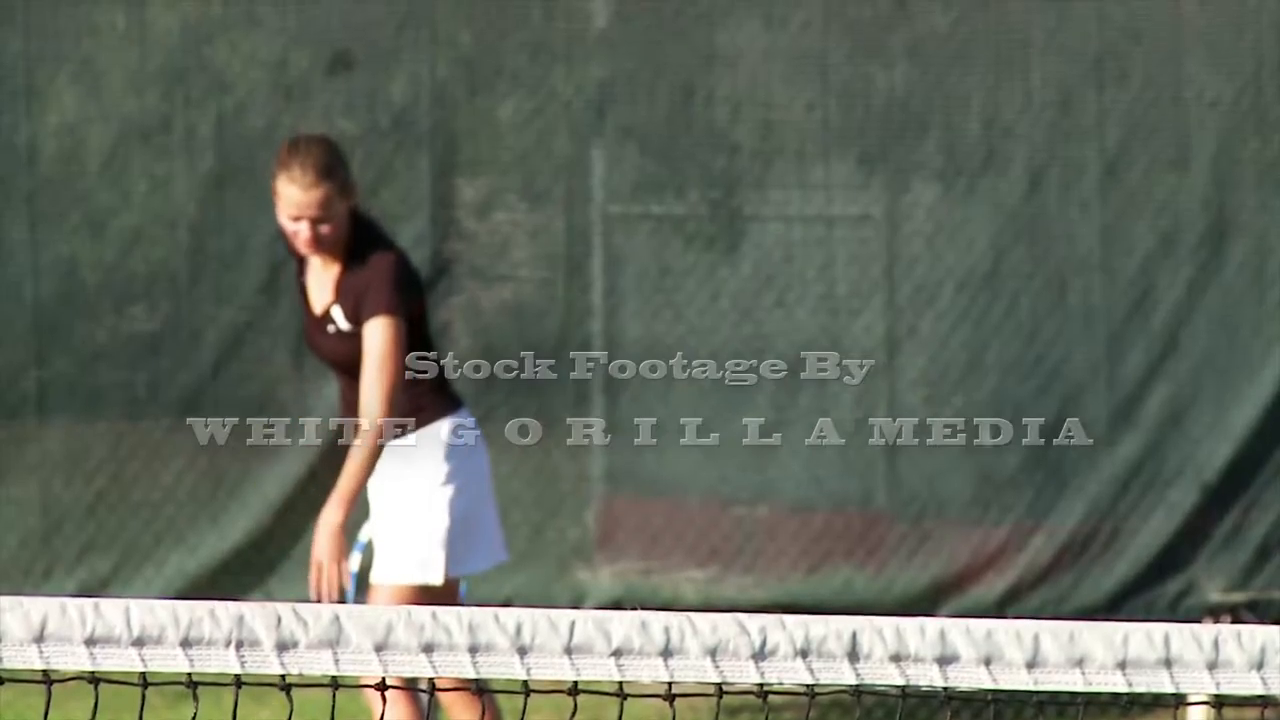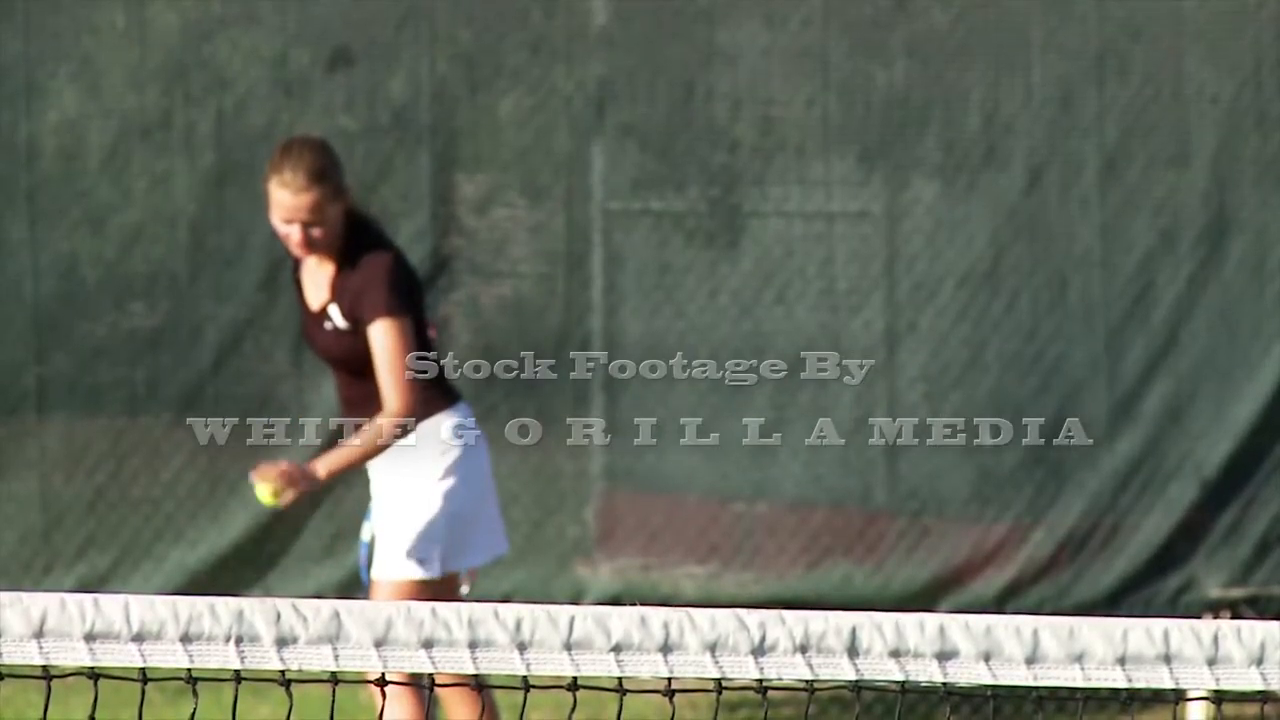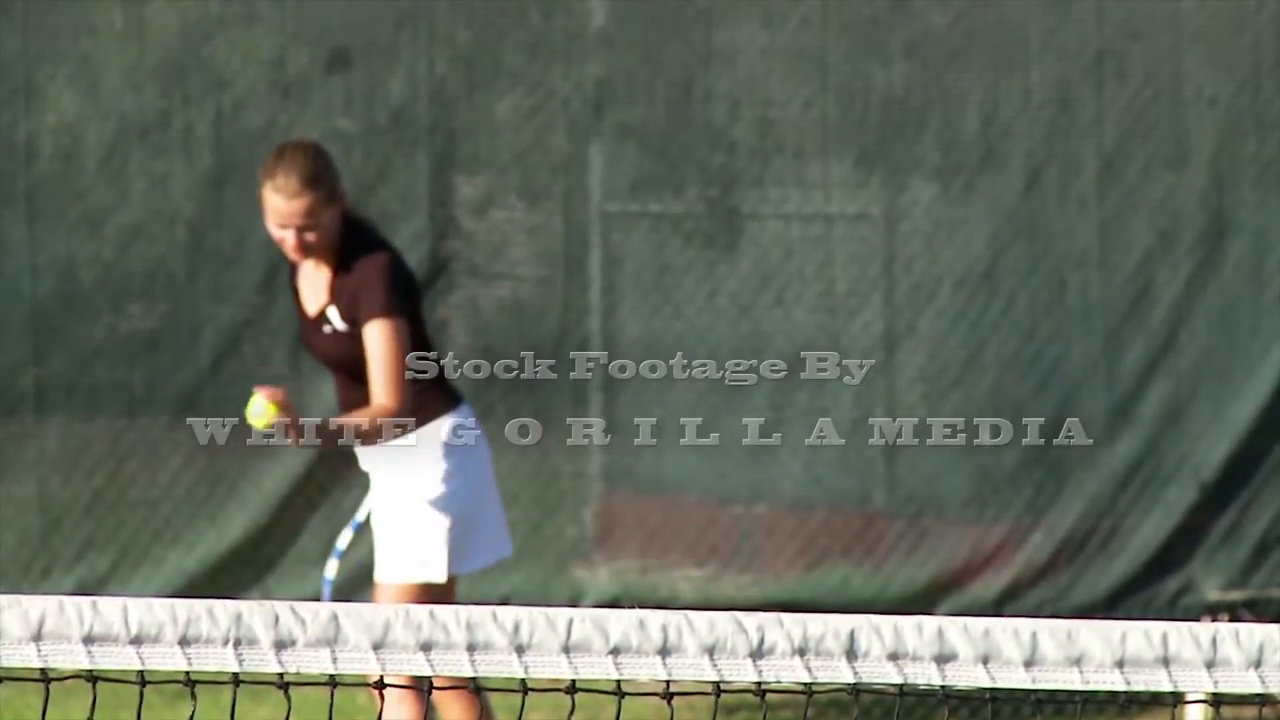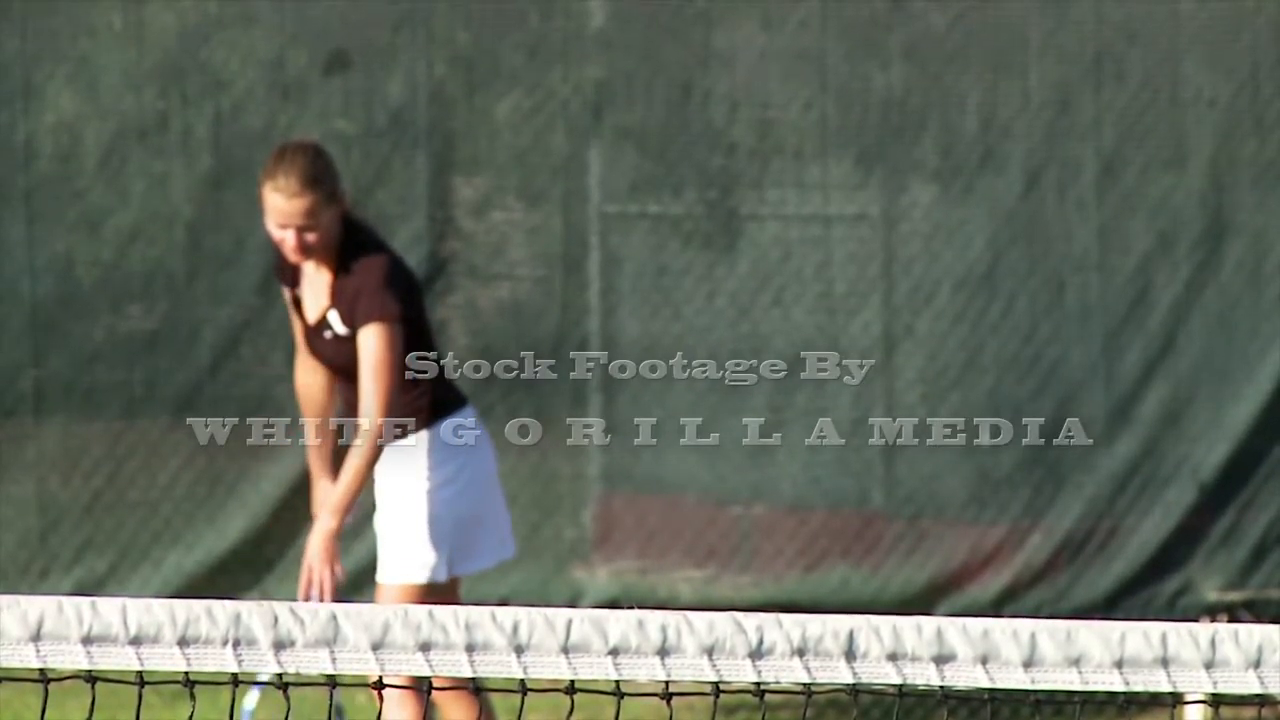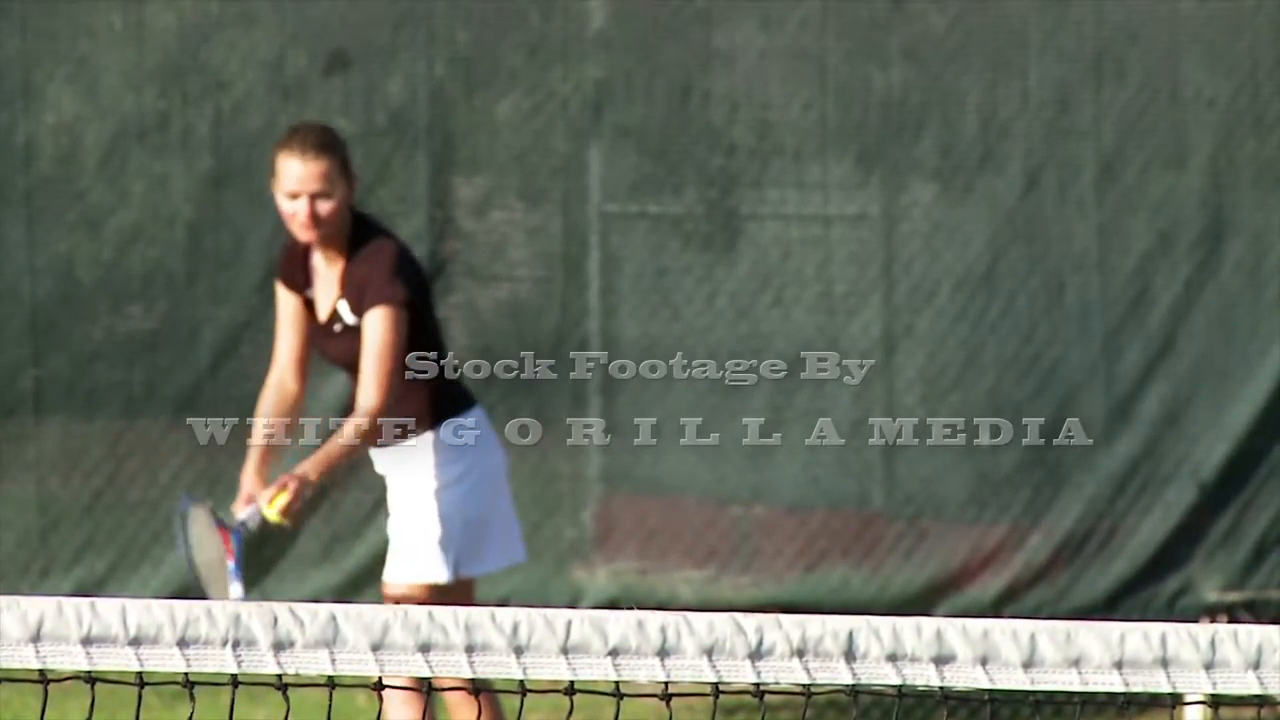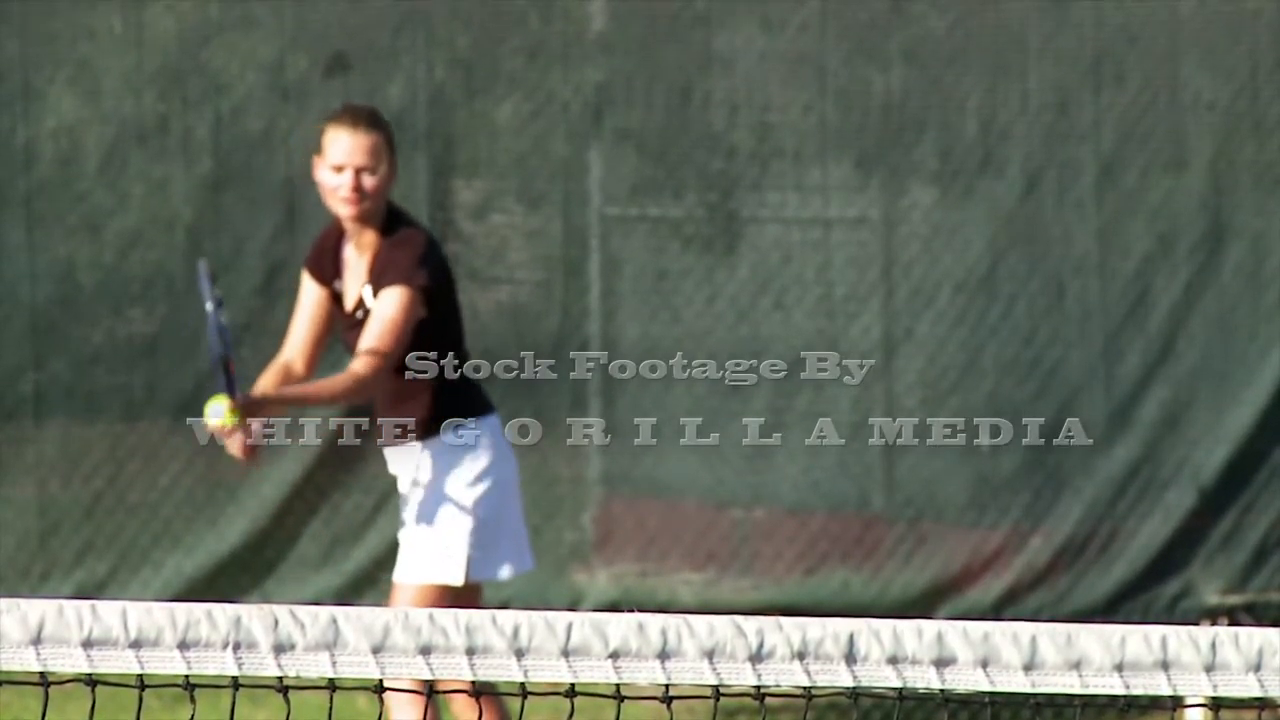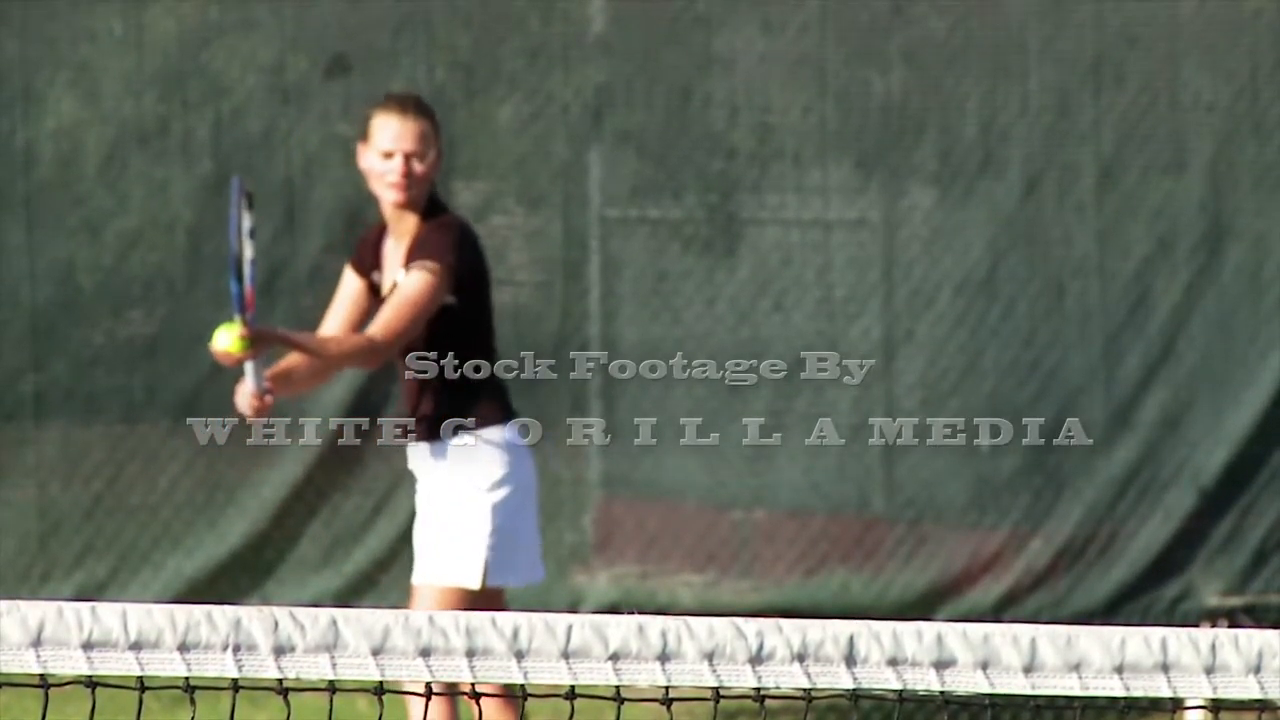
dt=0.5s
person 1, frame 1
left shoulder: (382, 272)
right shoulder: (305, 247)
left elbow: (376, 417)
left wrist: (332, 517)
left hip: (431, 455)
right hip: (393, 460)
person 1, frame 2
left shoulder: (377, 271)
right shoulder: (306, 243)
left elbow: (400, 412)
left wrist: (316, 471)
left hip: (430, 448)
right hip: (396, 455)
person 1, frame 3
left shoulder: (375, 272)
right shoulder: (300, 251)
left elbow: (389, 408)
left wrist: (311, 430)
left hip: (432, 452)
right hip: (391, 456)
person 1, frame 4
left shoulder: (374, 278)
right shoulder: (292, 260)
left elbow: (375, 423)
right elbow: (313, 368)
left wrist: (327, 525)
right wrist: (320, 476)
left hip: (435, 452)
right hip: (398, 456)
person 1, frame 5
left shoulder: (382, 265)
right shoulder: (297, 259)
left elbow: (373, 407)
right elbow: (287, 375)
left wrist: (308, 475)
right wrist: (256, 463)
left hip: (444, 454)
right hip: (410, 459)
person 1, frame 6
left shoulder: (411, 254)
right shoulder: (329, 251)
left elbow: (363, 378)
right elbow: (294, 360)
left wrist: (268, 403)
right wrist: (245, 413)
left hip: (458, 455)
right hip: (425, 460)
person 1, frame 7
left shoulder: (447, 240)
right shoulder: (374, 246)
left elbow: (374, 347)
right elbow: (325, 352)
left wrist: (273, 335)
right wrist: (265, 383)
left hip: (477, 461)
right hip: (442, 462)
